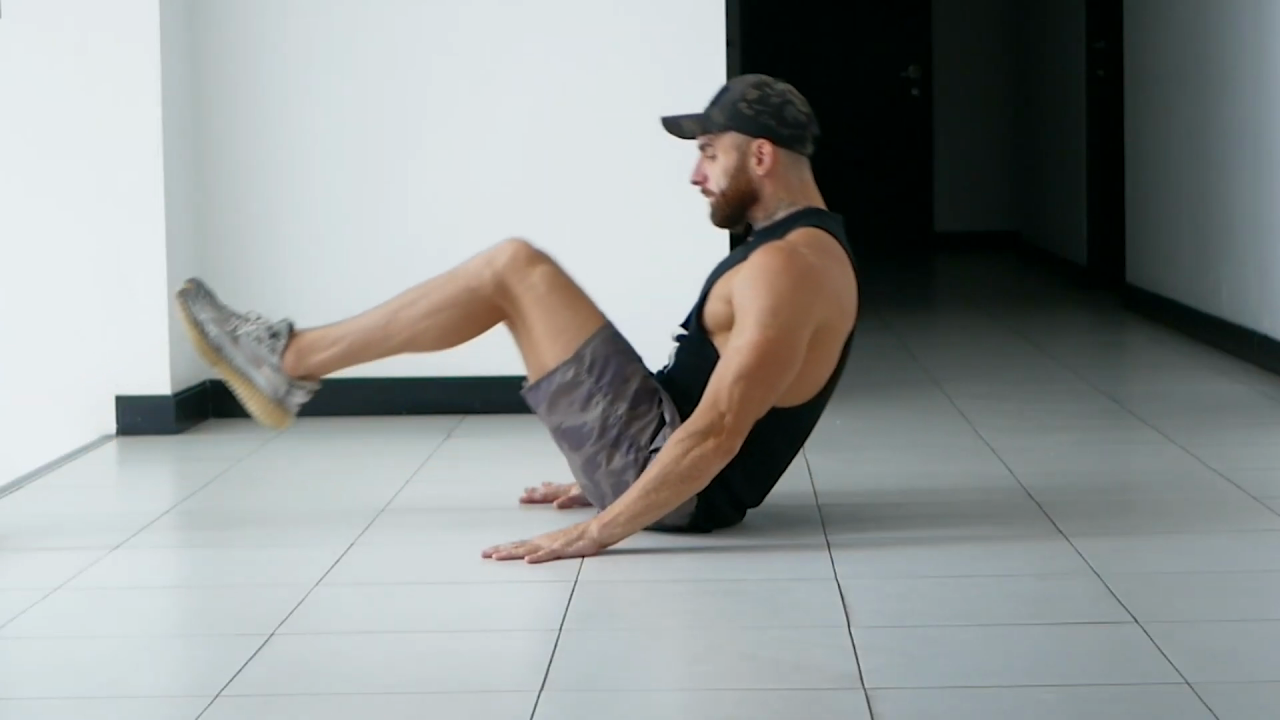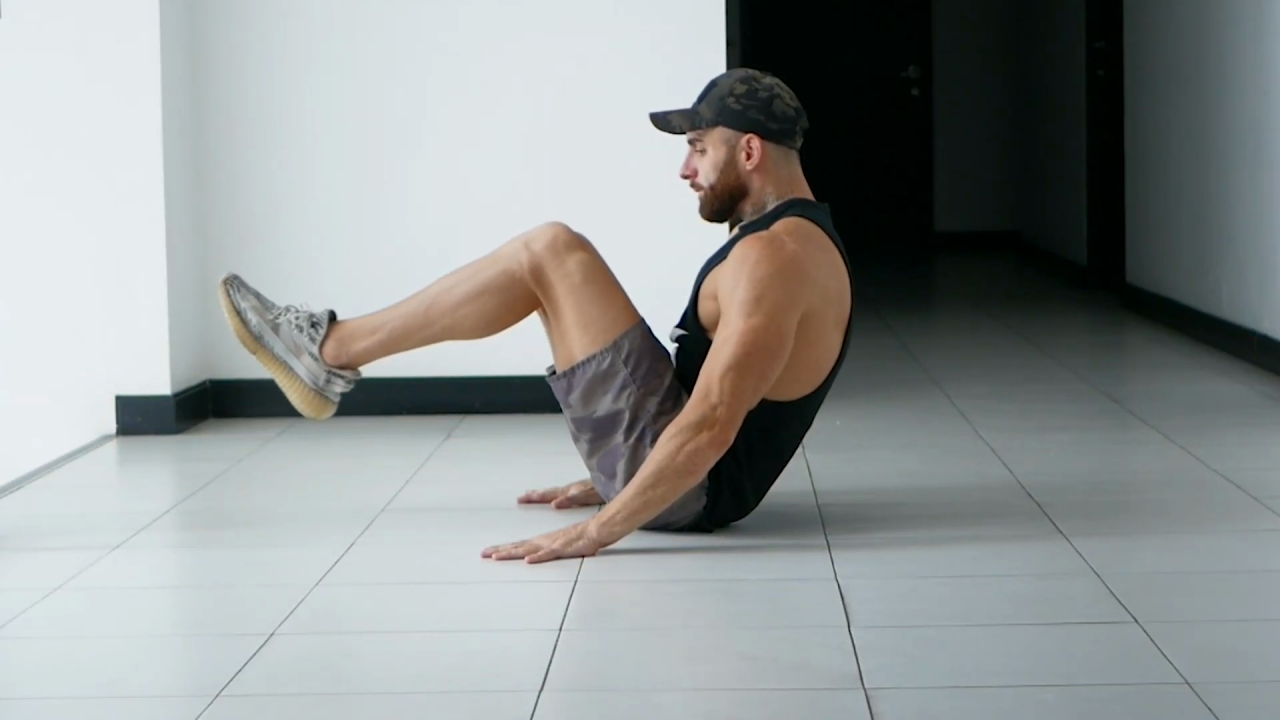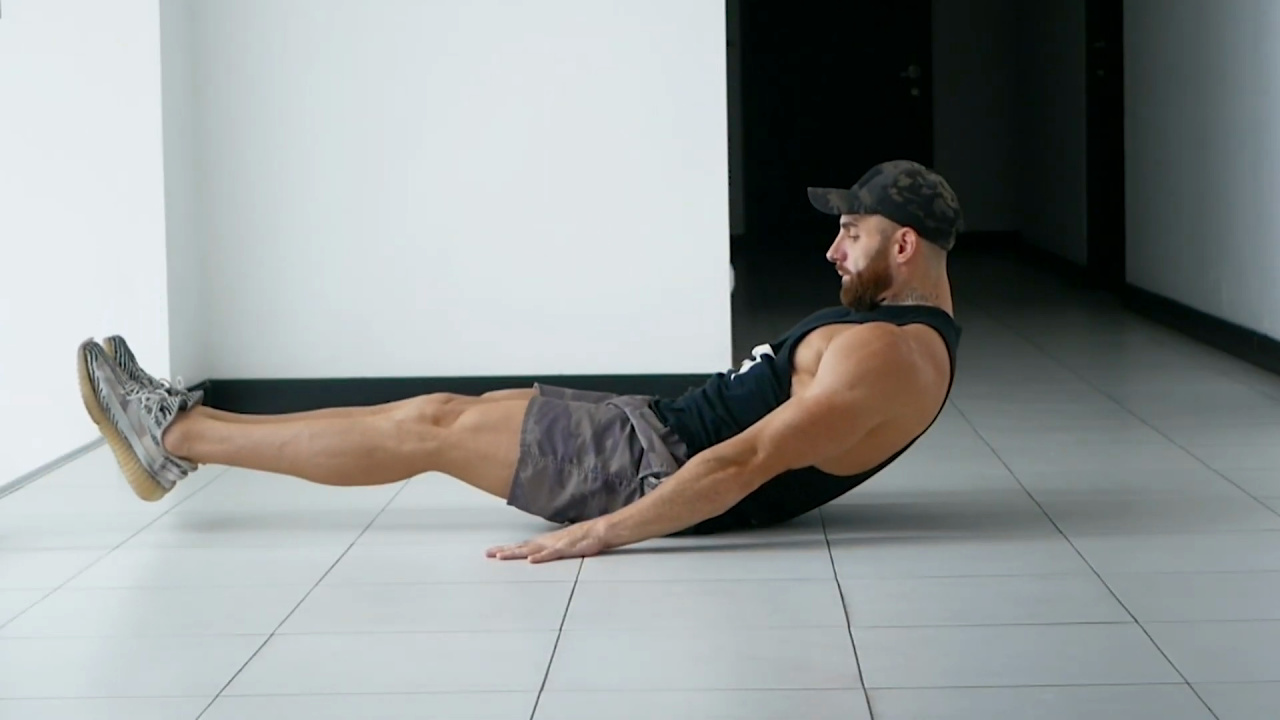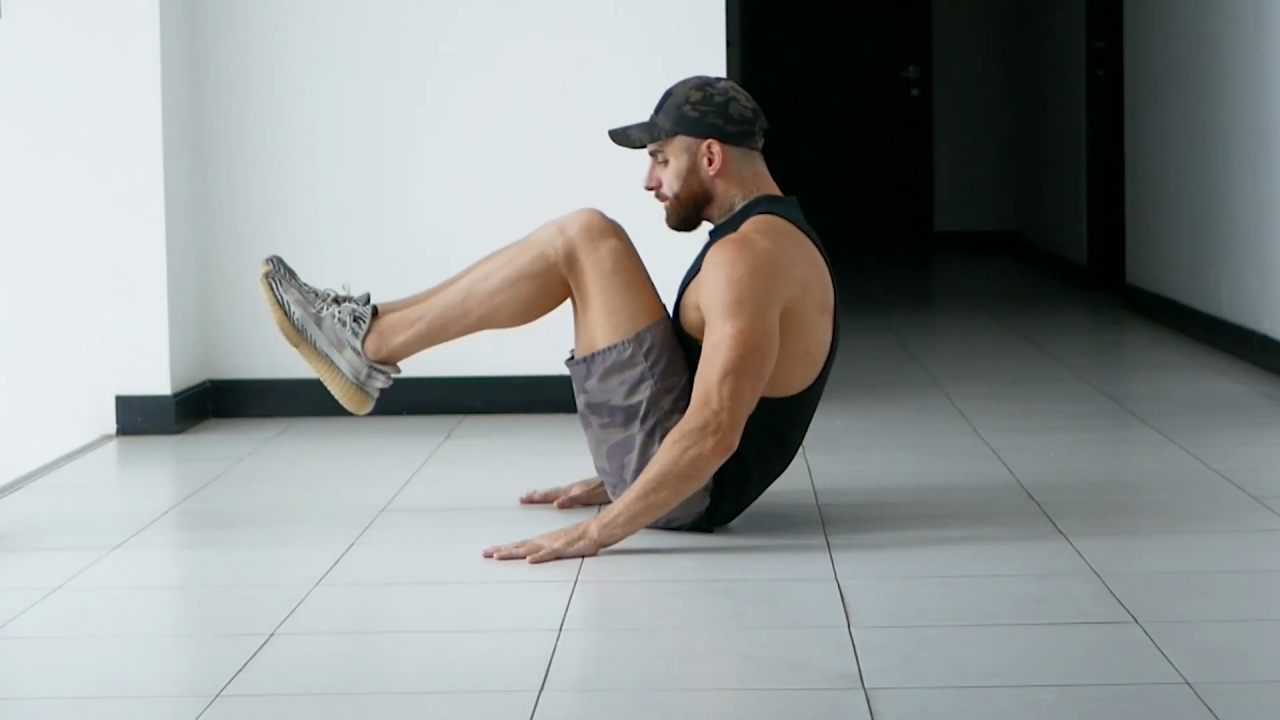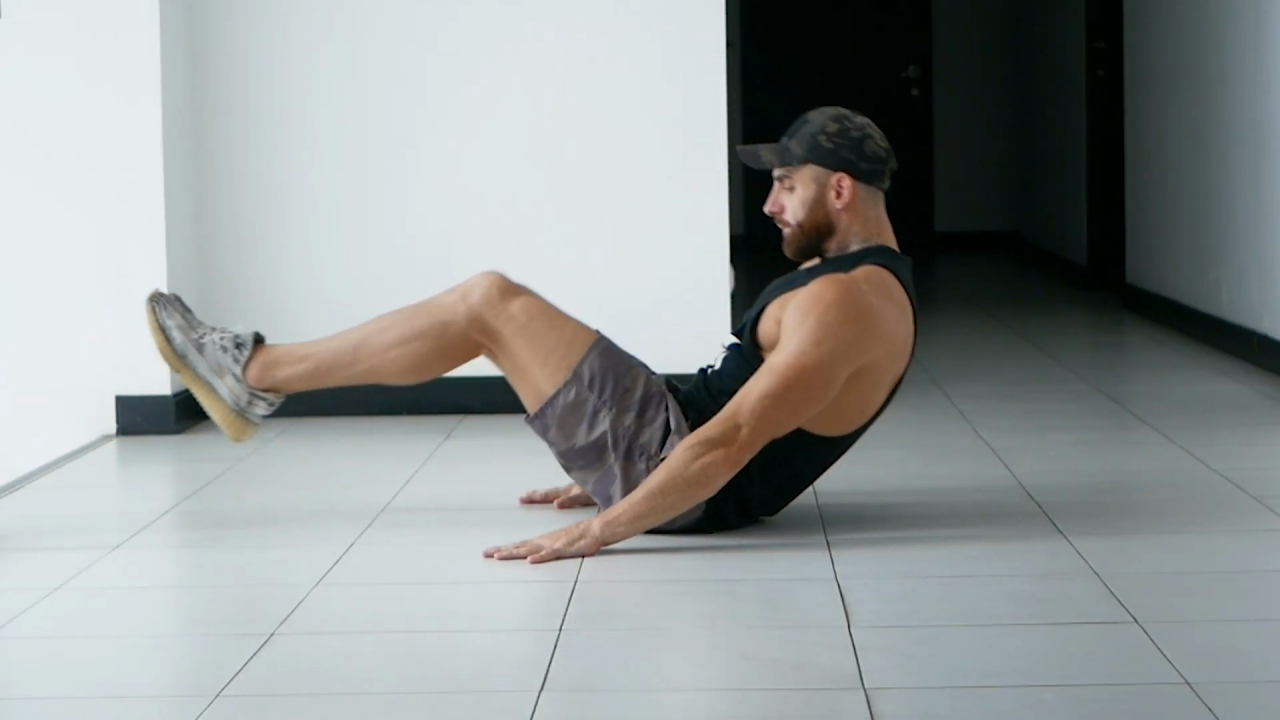
dt=0.7s
person 1, frame 1
left shoulder: (785, 267)
right shoulder: (803, 246)
left elbow: (717, 431)
left wrist: (597, 531)
right wrist: (601, 471)
left hip: (672, 484)
right hip: (670, 455)
left knee: (515, 266)
right knee: (517, 284)
left ankle: (289, 361)
right ankle: (293, 361)
person 1, frame 2
left shoulder: (773, 256)
right shoulder: (796, 240)
left elbow: (710, 425)
left wrist: (596, 531)
right wrist: (607, 479)
left hip: (689, 486)
right hip: (684, 468)
left knee: (551, 250)
right knee: (553, 265)
left ankle: (328, 352)
right ankle: (329, 347)
person 1, frame 3
left shoulder: (889, 357)
right shoulder: (909, 326)
left elbow: (744, 464)
left wrist: (598, 531)
left hip: (660, 462)
right hip: (664, 430)
left knee: (432, 426)
right knee: (447, 415)
left ankle: (173, 436)
right ankle: (182, 430)
person 1, frame 4
left shoulder: (747, 253)
right shoulder: (772, 234)
left elbow: (713, 432)
left wrist: (599, 532)
right wrist: (620, 478)
left hip: (692, 485)
right hip: (683, 469)
left knee: (586, 235)
right knee: (581, 249)
left ankle: (367, 341)
right ankle: (372, 337)
person 1, frame 5
left shoulder: (845, 302)
right shoulder: (858, 278)
left elbow: (731, 442)
left wrist: (599, 531)
right wrist: (609, 480)
left hip: (678, 477)
right hip: (683, 467)
left knee: (488, 301)
right knee: (499, 309)
left ankle: (256, 372)
right ankle: (266, 372)
